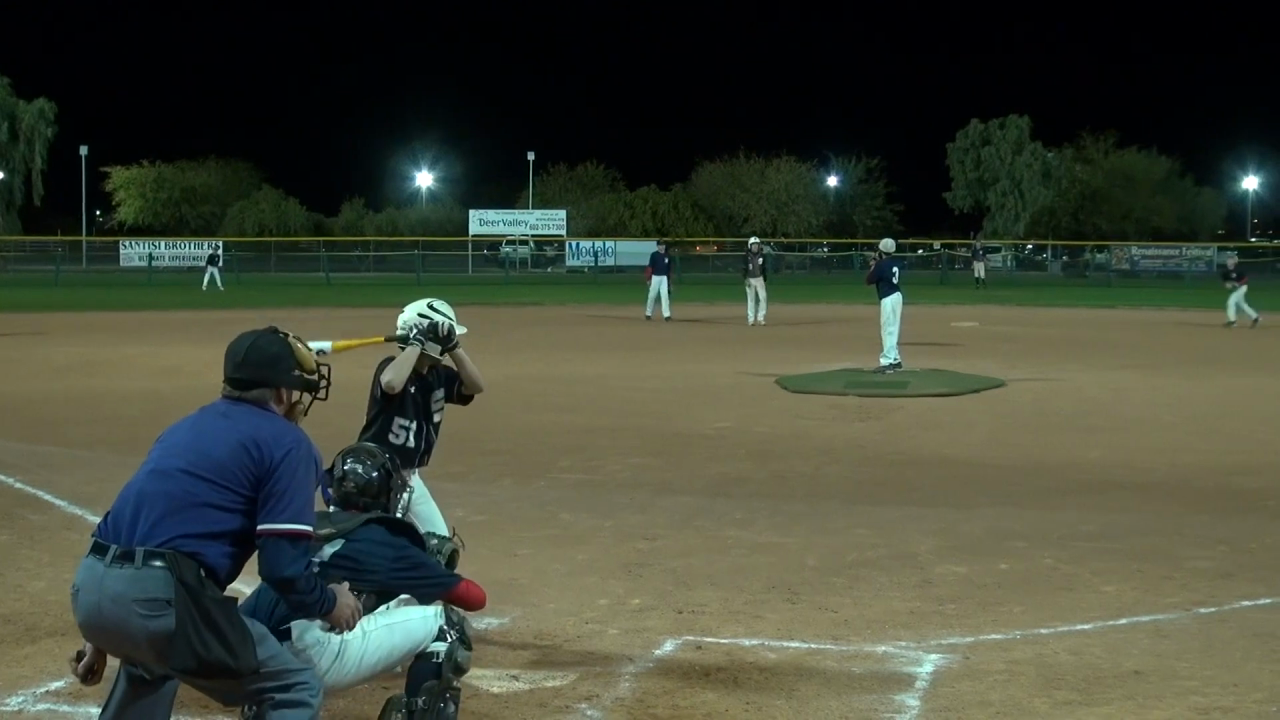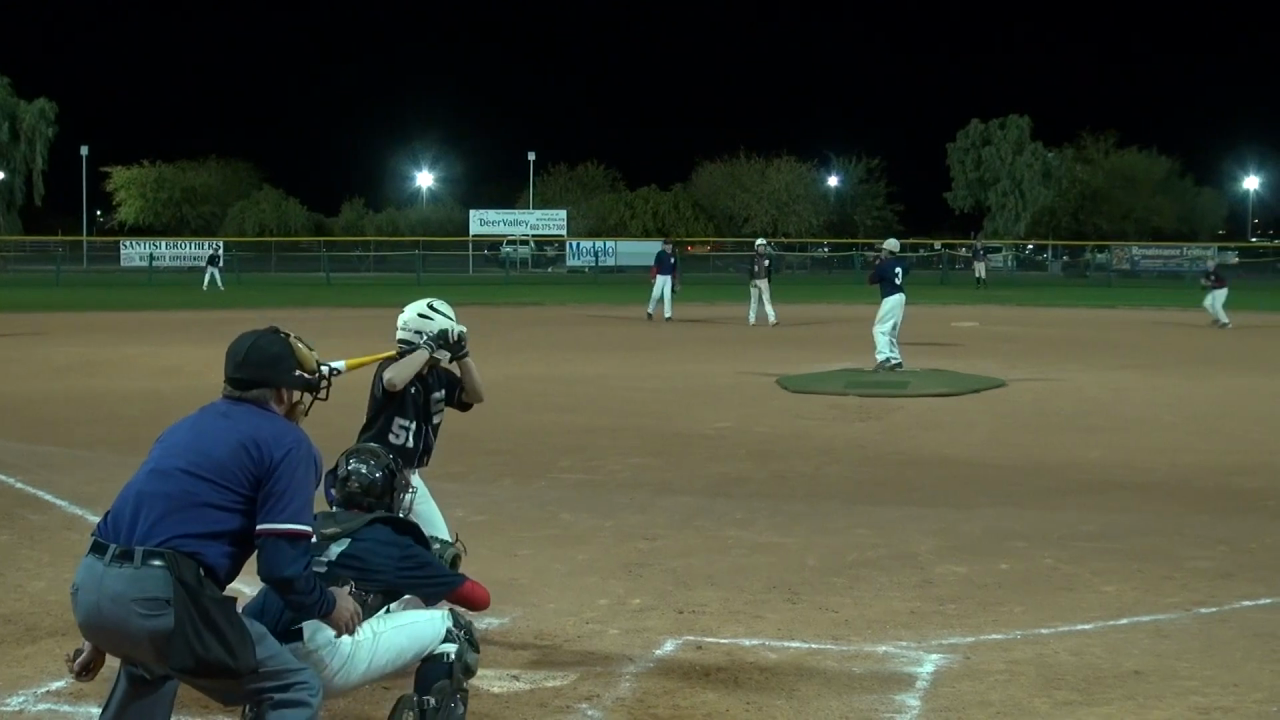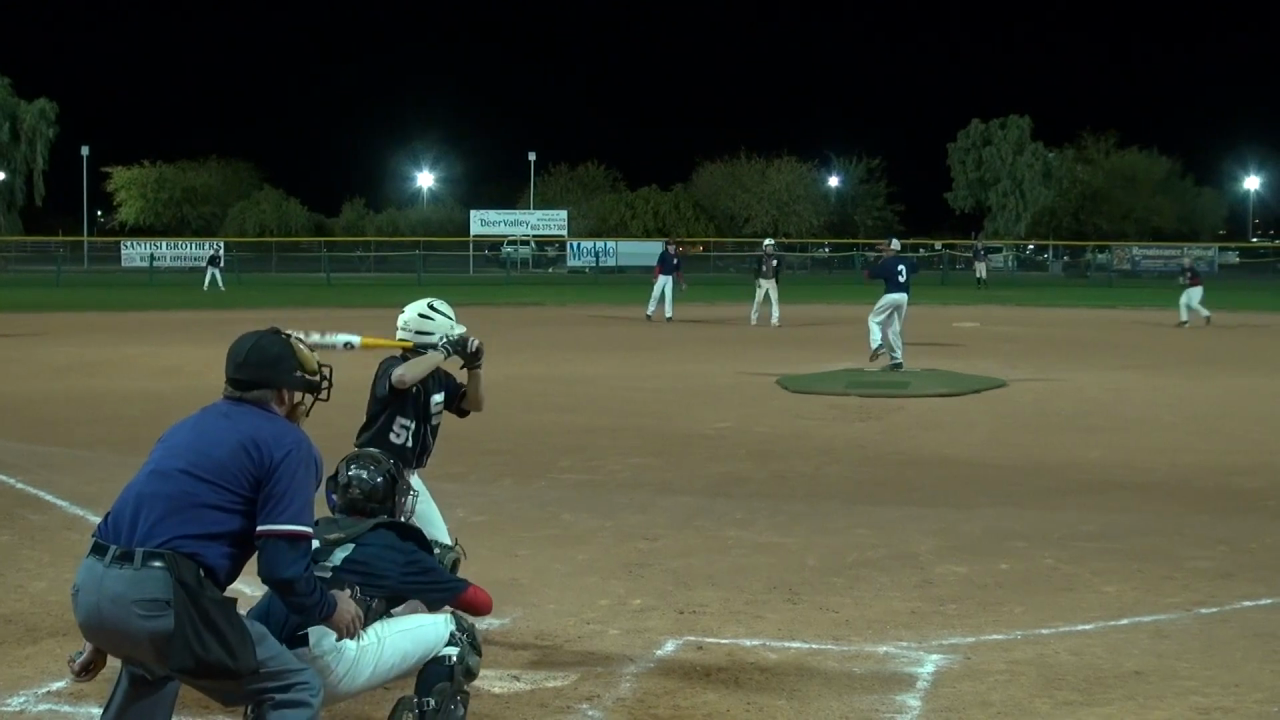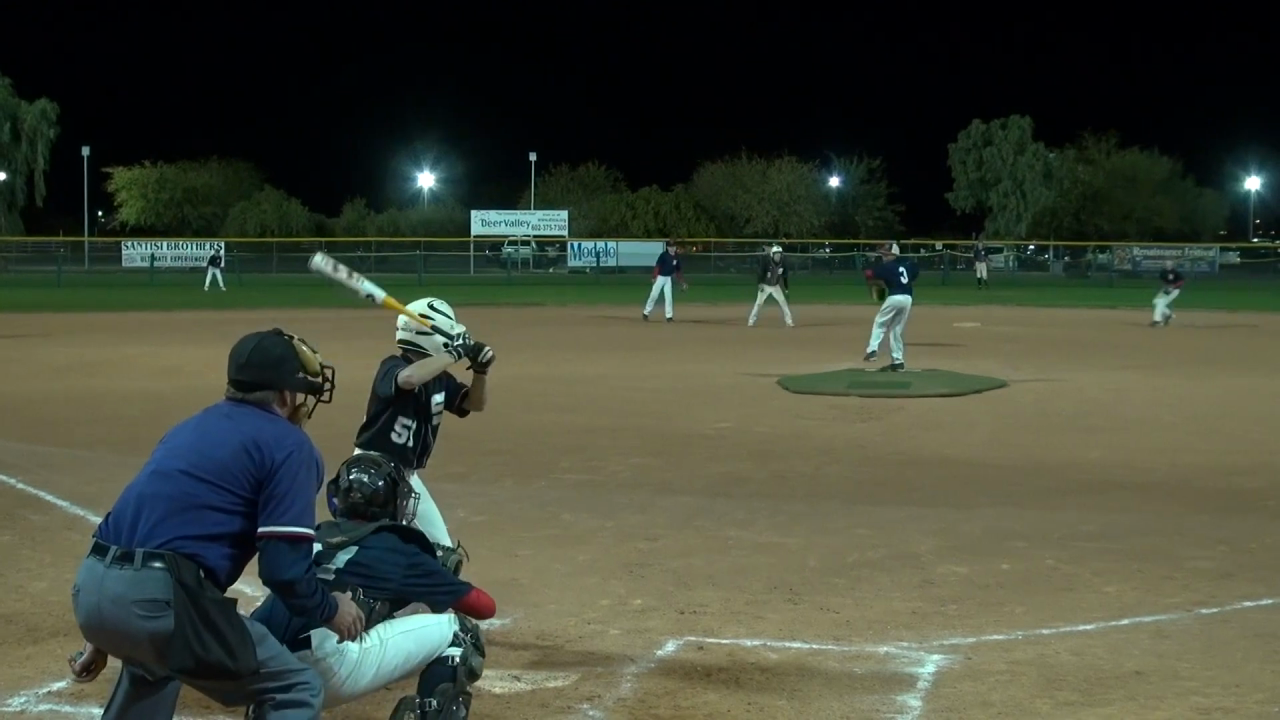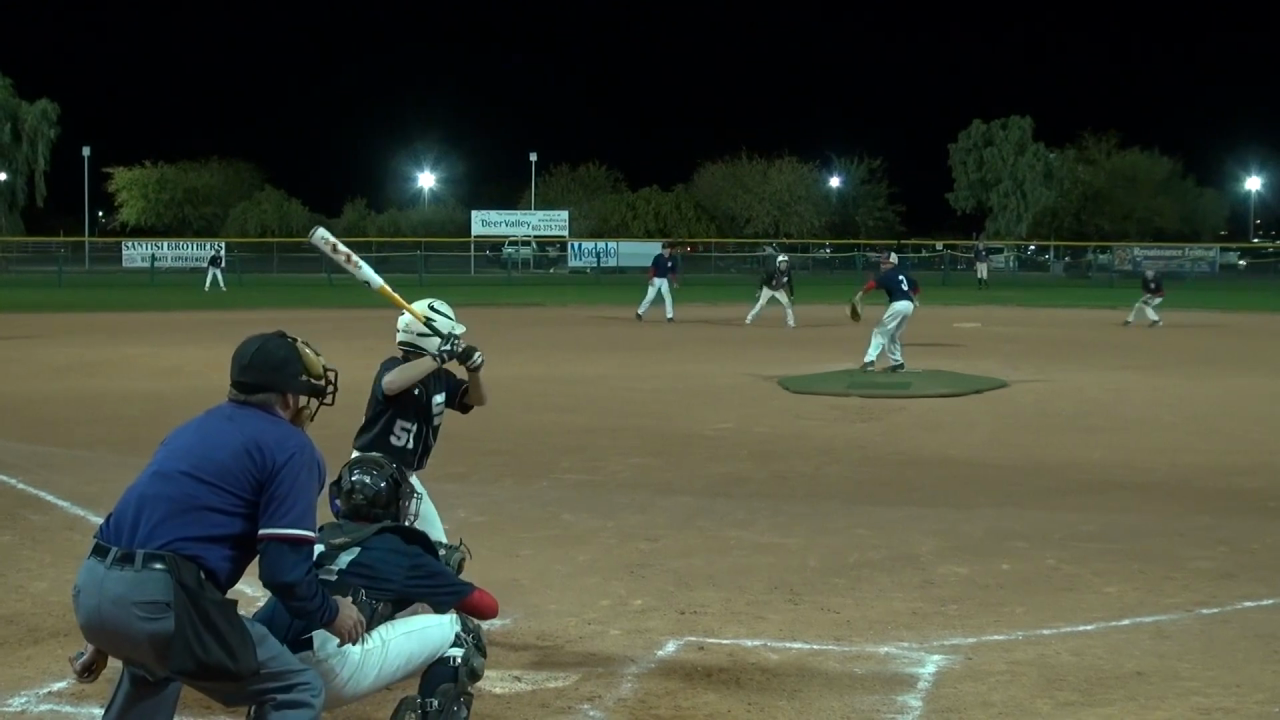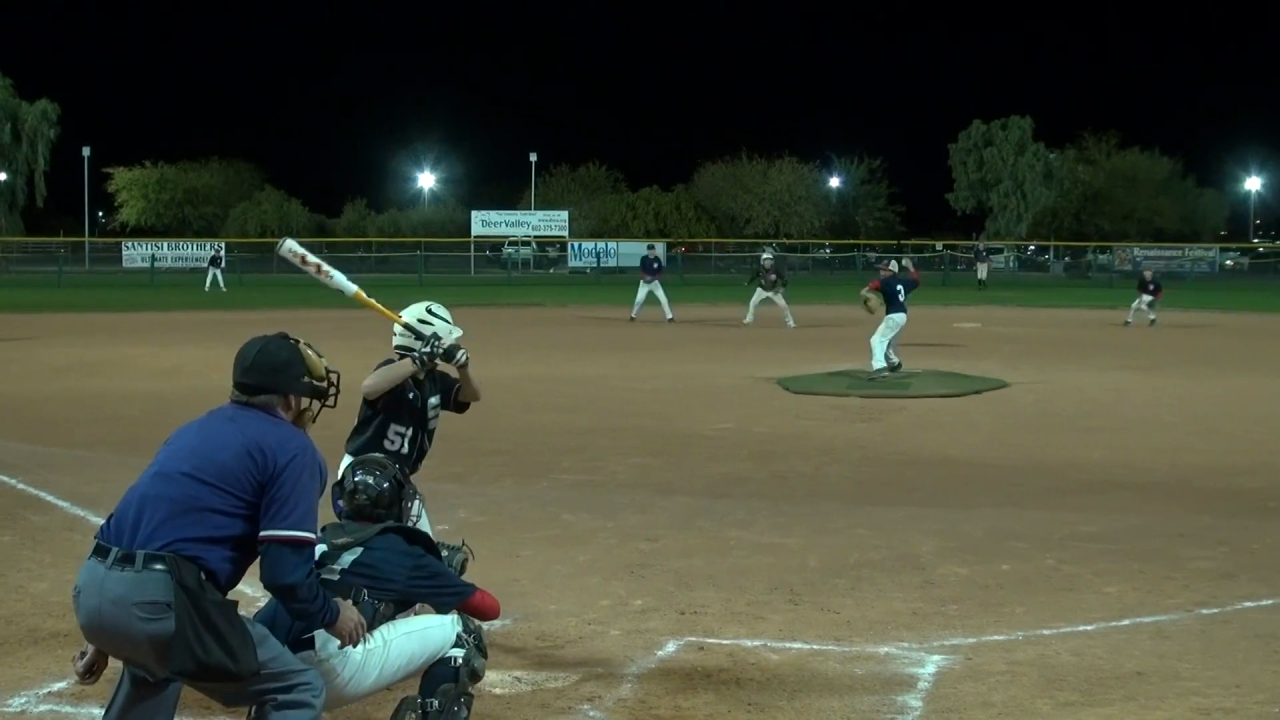
dt=0.2s
person 1, frame 1
left shoulder: (190, 424)
right shoulder: (287, 442)
right elbow: (283, 566)
right wrist: (328, 603)
left hip: (91, 586)
right hip: (158, 598)
left knee: (150, 658)
person 1, frame 2
left shoulder: (191, 424)
right shoulder: (287, 442)
right elbow: (283, 566)
right wrist: (328, 606)
left hip: (90, 585)
right hip: (157, 597)
left knee: (149, 658)
person 1, frame 3
left shoulder: (193, 424)
right shoulder: (288, 443)
right elbow: (283, 567)
right wrist: (328, 608)
left hip: (91, 585)
right hip: (158, 597)
left knee: (151, 659)
person 1, frame 4
left shoulder: (195, 425)
right shoulder: (288, 444)
right elbow: (284, 569)
right wrist: (329, 610)
left hip: (91, 587)
right hip: (157, 599)
left knee: (151, 658)
person 1, frame 5
left shoulder: (198, 427)
right shoulder: (290, 447)
right elbow: (285, 571)
right wrist: (330, 613)
left hip: (92, 587)
right hip: (158, 599)
left knee: (152, 658)
person 1, frame 6
left shoulder: (199, 427)
right shoulder: (292, 448)
right elbow: (285, 572)
right wrist: (331, 614)
left hip: (93, 587)
right hip: (158, 600)
left knee: (151, 659)
person 2, frame 1
left shoulder: (311, 529)
right shoulder: (388, 542)
right elbow: (475, 599)
right wrist: (436, 571)
right hip: (309, 658)
right knee: (446, 628)
person 2, frame 2
left shoulder: (313, 529)
right shoulder: (393, 542)
right elbow: (479, 599)
right wrist: (438, 573)
right hip: (318, 660)
right knee: (453, 631)
person 2, frame 3
left shoulder: (315, 535)
right shoulder: (395, 546)
right elbow: (482, 604)
right wrist: (439, 576)
right hip: (323, 665)
right knee: (455, 635)
person 2, frame 4
left shoulder: (316, 539)
right shoulder: (398, 549)
right elbow: (485, 607)
right wrist: (440, 576)
right hip: (326, 669)
right knee: (459, 634)
person 2, frame 5
left shoulder: (319, 541)
right shoulder: (400, 550)
right elbow: (487, 607)
right wrist: (442, 579)
right hip: (327, 671)
right knee: (460, 633)
person 2, frame 6
left shoulder: (323, 541)
right shoulder: (402, 551)
right elbow: (489, 608)
right wrist: (449, 581)
right hip: (329, 671)
right knee: (462, 632)
person 3, frame 1
left shoulder: (438, 374)
right shoulder: (392, 367)
left elbow: (476, 386)
right elbow: (392, 384)
left wrist: (452, 346)
right wrist: (417, 342)
left hip: (410, 478)
left knee: (443, 550)
person 3, frame 2
left shoulder: (439, 376)
right shoulder: (392, 367)
left elbow: (476, 395)
right elbow: (393, 381)
left wrist: (461, 353)
right wrist: (428, 347)
left hip: (410, 477)
left knee: (442, 549)
person 3, frame 3
left shoulder: (439, 378)
right shoulder: (393, 367)
left elbow: (474, 404)
right elbow: (403, 378)
left wrist: (474, 364)
right wrist: (445, 351)
left hip: (408, 477)
left knee: (443, 551)
person 3, frame 4
left shoulder: (439, 377)
right shoulder: (394, 367)
left elbow: (475, 404)
right elbow: (409, 379)
left wrist: (481, 369)
right wrist: (455, 353)
left hip: (408, 476)
left knee: (443, 550)
person 3, frame 5
left shoulder: (439, 377)
right shoulder: (393, 368)
left elbow: (477, 399)
right elbow: (391, 385)
left wrist: (473, 369)
right wrist: (440, 356)
left hip: (406, 477)
left knee: (436, 548)
person 3, frame 6
left shoulder: (434, 380)
right shoulder: (392, 372)
left elbow: (472, 395)
right elbow: (369, 388)
left wrist: (462, 365)
right wrist: (419, 358)
